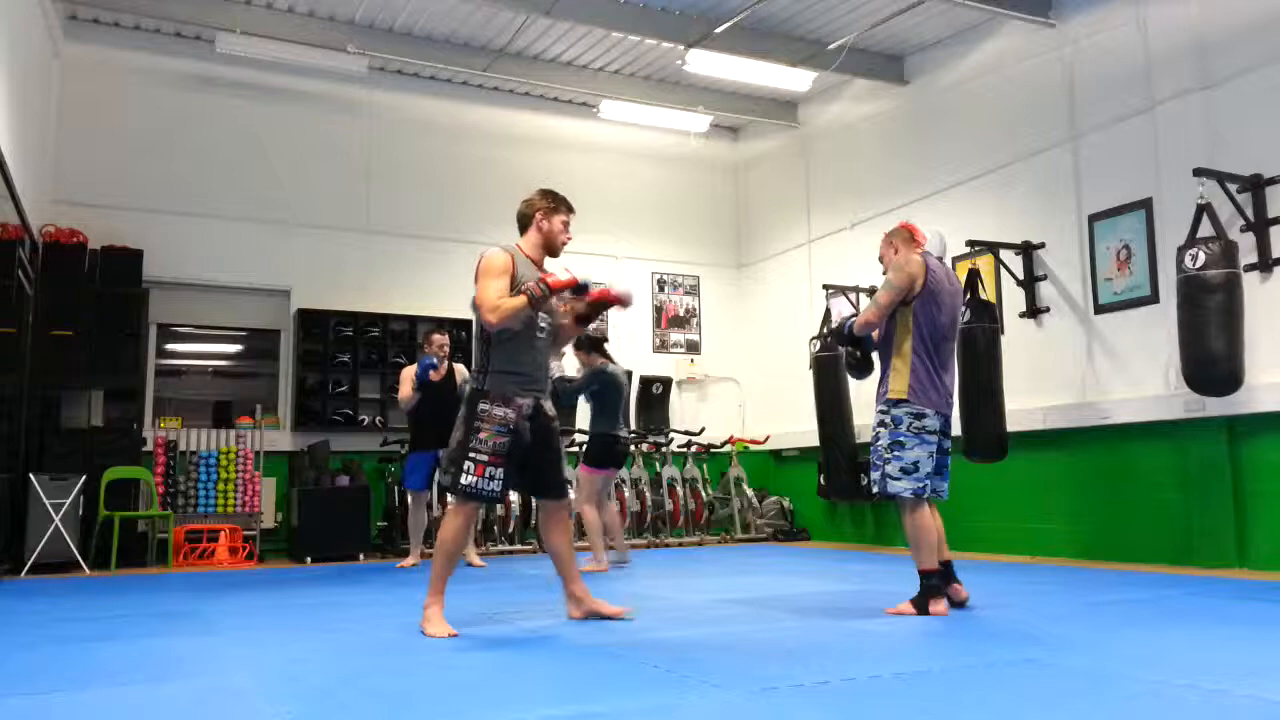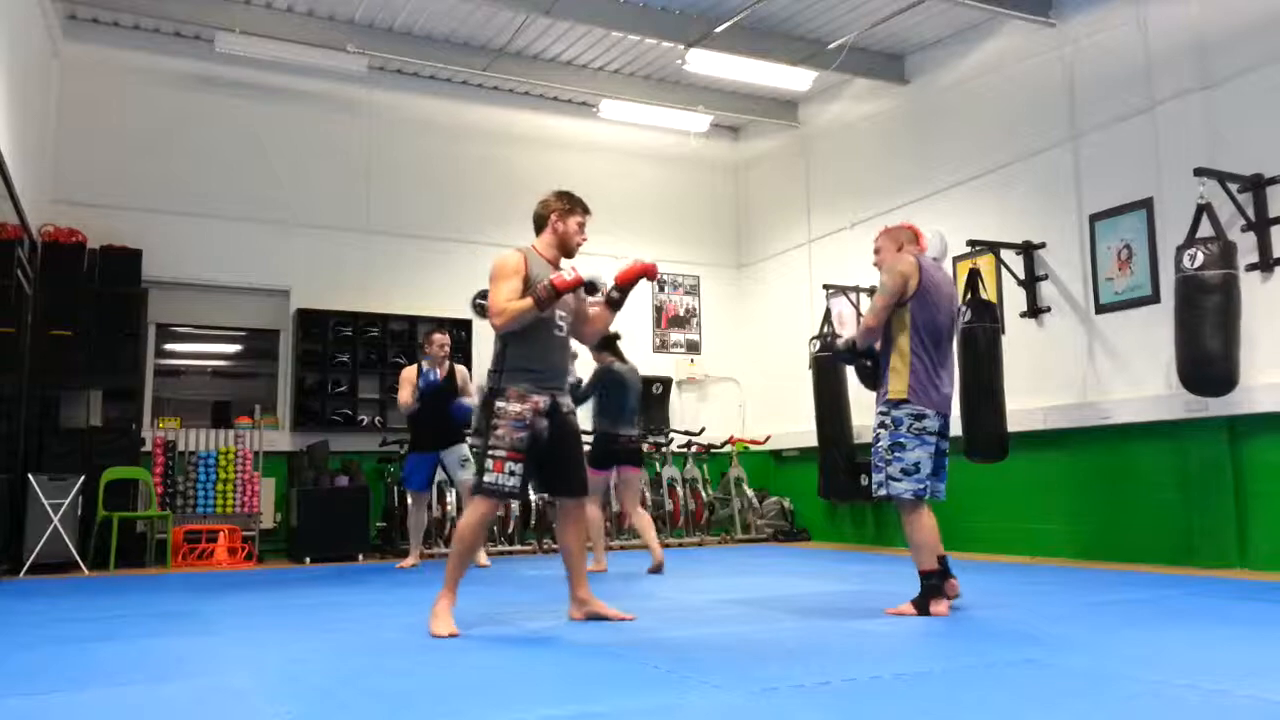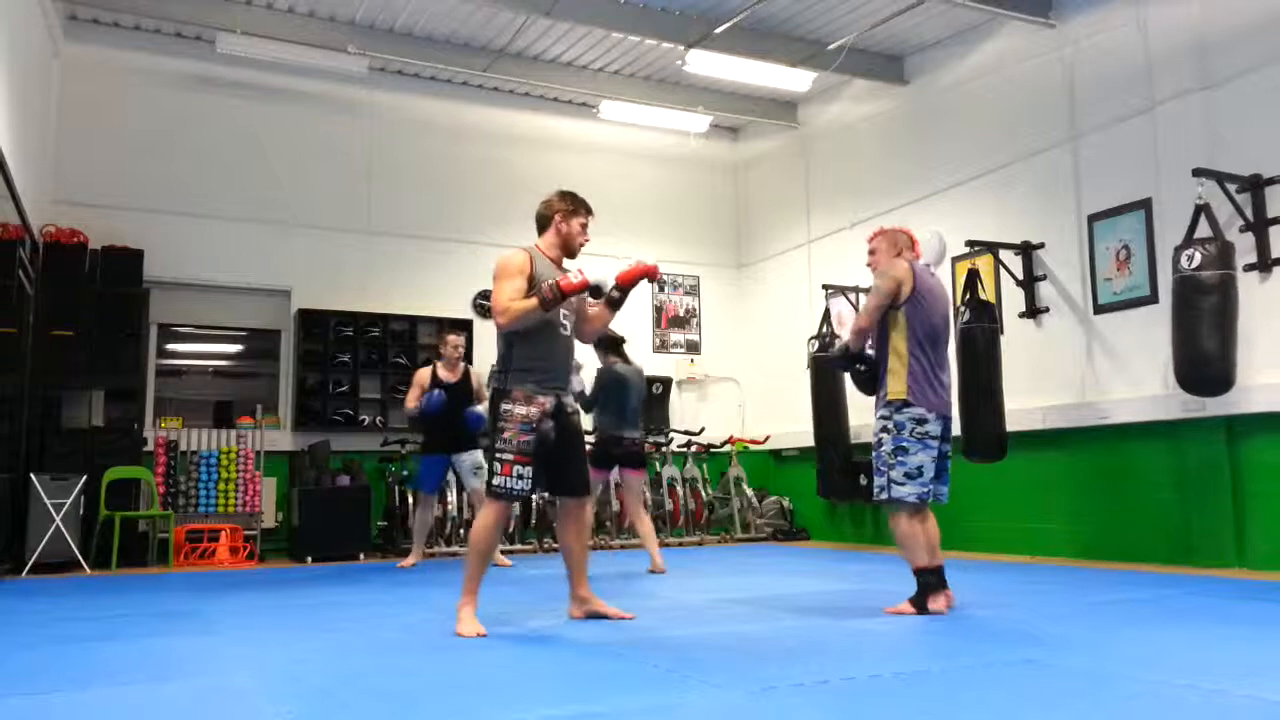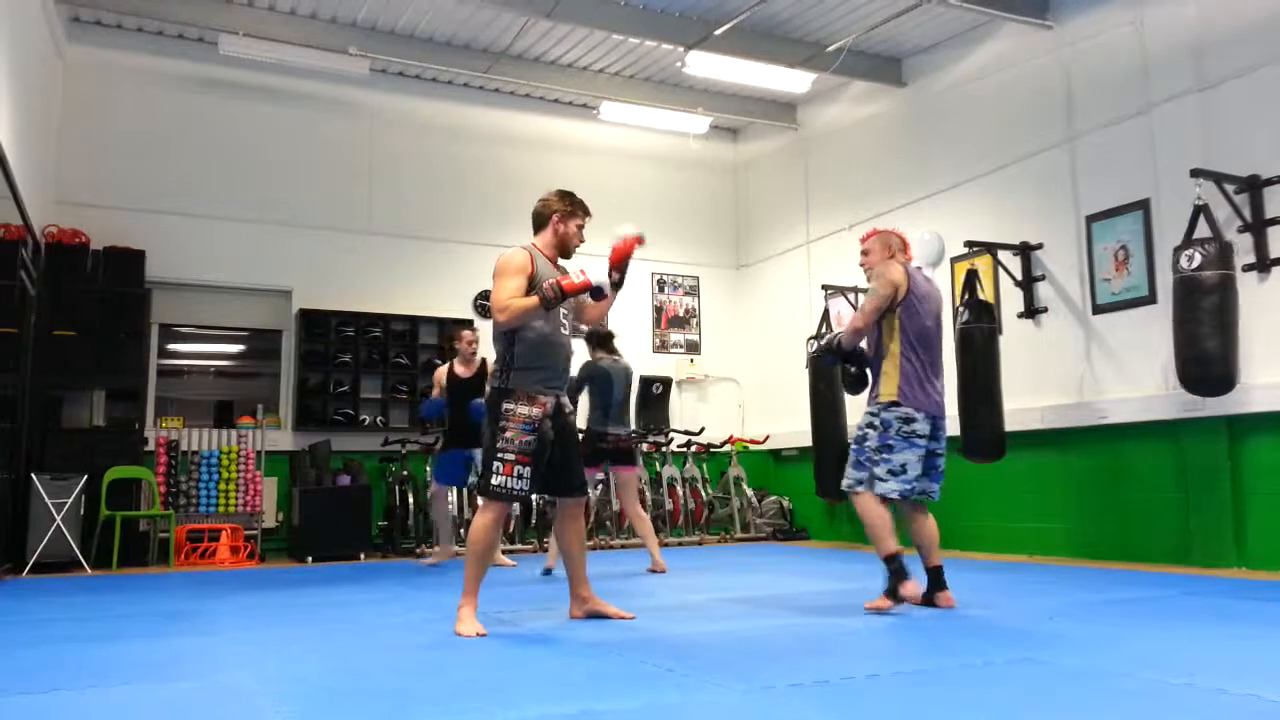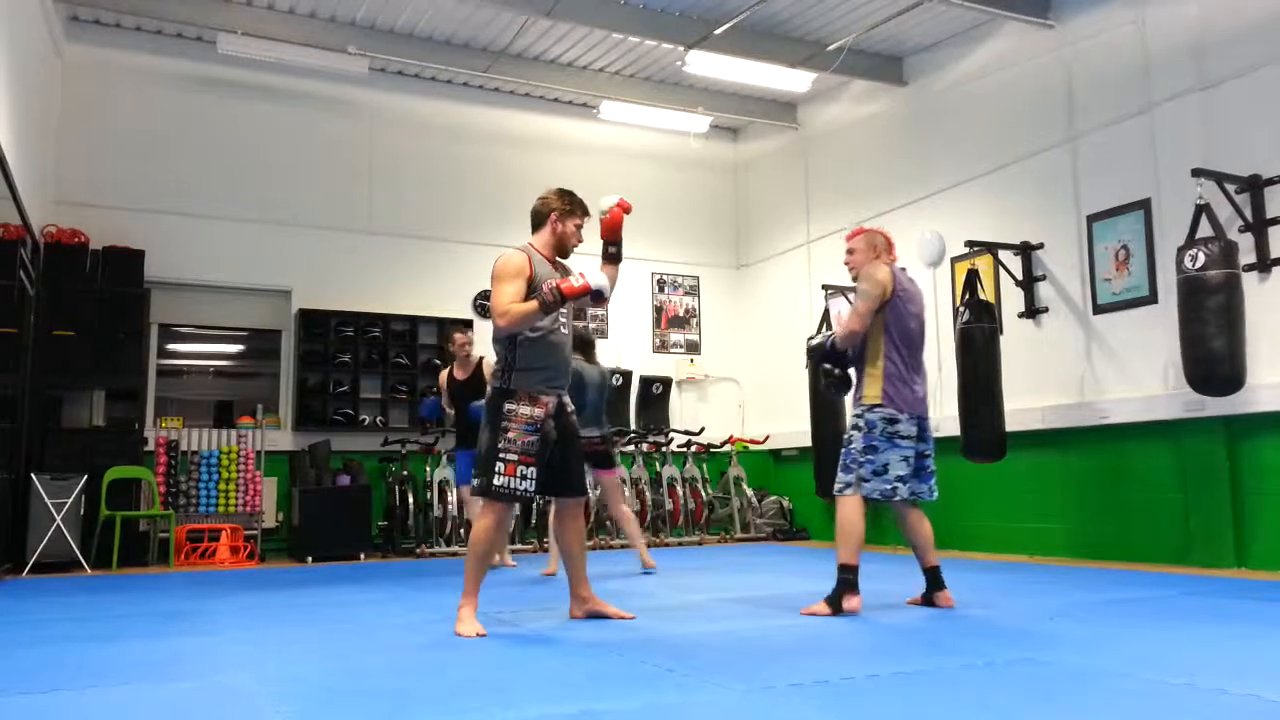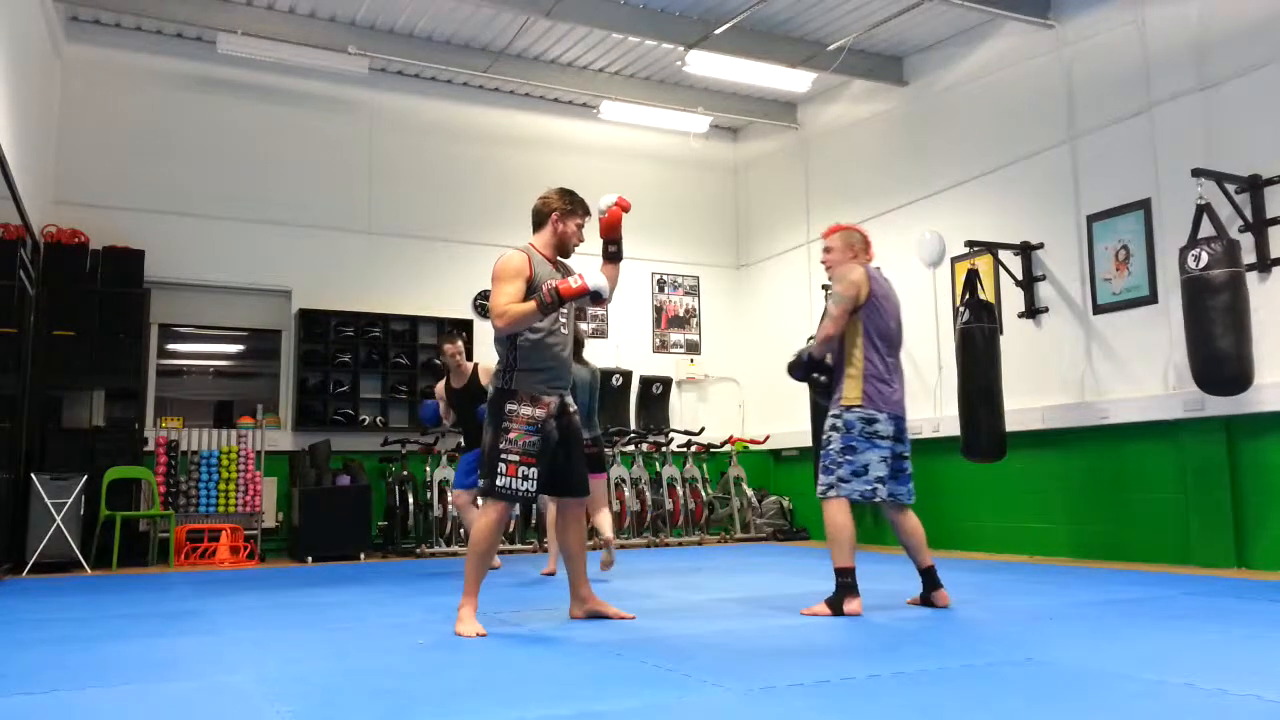
dt=0.2s
person 1, frame 1
left shoulder: (545, 275)
right shoulder: (500, 259)
right elbow: (494, 317)
left wrist: (588, 310)
right wrist: (547, 290)
left hip: (535, 402)
right hip: (495, 399)
left knee: (556, 501)
right knee: (468, 502)
left ankle: (578, 597)
right ankle: (433, 606)
person 1, frame 2
left shoulder: (565, 279)
right shoulder: (515, 261)
left elbow: (587, 333)
right elbow: (501, 318)
left wrist: (620, 290)
right wrist: (551, 291)
left hip: (556, 400)
right hip: (514, 397)
left knee: (572, 500)
right knee: (488, 498)
left ankle: (581, 599)
right ankle: (444, 601)
person 1, frame 3
left shoulder: (568, 275)
right shoulder: (519, 260)
left elbow: (587, 331)
right elbow: (504, 317)
left wrist: (619, 291)
right wrist: (556, 292)
left hip: (559, 400)
right hip: (519, 397)
left knee: (575, 498)
right knee: (500, 500)
left ankle: (581, 597)
right ankle: (467, 605)
person 1, frame 4
left shoulder: (560, 271)
right shoulder: (518, 259)
left elbow: (590, 317)
right elbow: (503, 314)
left wrist: (616, 270)
right wrist: (558, 291)
left hip: (555, 400)
right hip: (518, 398)
left knee: (572, 498)
right knee: (498, 501)
left ankle: (581, 598)
right ankle: (467, 606)
person 1, frame 5
left shoulder: (558, 268)
right shoulder: (516, 260)
left elbow: (599, 296)
right elbow: (503, 319)
left wrist: (612, 244)
right wrist: (559, 294)
left hip: (555, 400)
right hip: (518, 400)
left knee: (572, 499)
right knee: (498, 502)
left ankle: (581, 597)
right ankle: (467, 606)
person 1, frame 6
left shoulder: (561, 269)
right shoulder: (517, 261)
left elbow: (603, 294)
right elbow: (502, 320)
left wrist: (612, 243)
right wrist: (557, 295)
left hip: (559, 401)
right hip: (521, 400)
left knee: (574, 499)
right knee: (500, 502)
left ankle: (582, 598)
right ankle: (467, 606)
person 2, frame 1
left shoulder: (908, 263)
right shoulder: (947, 276)
left elbow: (870, 318)
left wrist: (850, 328)
right wrist: (872, 340)
left hip: (907, 397)
right hip: (935, 399)
left knee: (910, 496)
right knee: (922, 495)
left ankle: (931, 594)
right ankle: (949, 581)
person 2, frame 2
left shoulder: (903, 264)
right shoulder: (942, 276)
left elbow: (871, 324)
left wrist: (856, 347)
right wrist: (875, 350)
left hip: (907, 398)
right hip: (934, 399)
left knee: (909, 497)
right knee: (917, 496)
left ankle: (932, 594)
right ankle: (944, 576)
person 2, frame 3
left shoulder: (896, 270)
right shoulder: (934, 284)
left elbow: (864, 323)
left wrist: (849, 352)
right wrist: (874, 361)
left hip: (906, 401)
right hip: (935, 403)
left knee: (900, 500)
right knee: (915, 500)
left ankle: (929, 591)
right ankle: (937, 585)
person 2, frame 4
left shoulder: (891, 273)
right shoulder: (927, 285)
left elbow: (858, 325)
left wrist: (839, 345)
right wrist: (862, 357)
left hip: (897, 402)
right hip: (928, 404)
left knee: (863, 487)
right knee: (912, 499)
left ankle: (899, 578)
right ankle: (937, 587)
person 2, frame 5
left shoulder: (877, 273)
right shoulder: (909, 285)
left elbow: (854, 328)
left wrist: (831, 346)
right wrist: (847, 360)
left hip: (881, 402)
right hip: (912, 405)
left knee: (849, 490)
right knee: (905, 500)
left ankle: (846, 591)
right ankle: (936, 588)
person 2, frame 6
left shoulder: (851, 275)
right shoulder: (882, 286)
left elbow: (831, 331)
left wrist: (810, 358)
right wrist: (828, 367)
left hip: (859, 403)
right hip: (889, 404)
left knee: (834, 493)
right knee: (893, 501)
left ankle: (846, 593)
right ankle: (933, 587)
person 3, frame 1
left shoulder: (600, 373)
right shoulder: (617, 370)
left elbow: (567, 393)
right wrist: (585, 371)
left hip: (603, 441)
right hip: (619, 441)
left knee: (586, 502)
right knee: (601, 500)
left ankle: (599, 560)
right ankle: (622, 549)
person 3, frame 2
left shoulder: (606, 371)
right shoulder: (632, 371)
left elbow: (577, 398)
left hip: (608, 440)
right hip: (632, 441)
left knee: (592, 500)
right knee: (633, 505)
left ankle: (599, 560)
right ankle: (656, 553)
person 3, frame 3
left shoulder: (607, 373)
right shoulder: (638, 373)
left elbow: (588, 405)
left wrist: (575, 379)
left hip: (610, 442)
right hip: (635, 444)
right knee: (637, 510)
right ankle: (657, 561)
person 3, frame 4
left shoulder: (592, 367)
right shoulder: (626, 368)
left elbow: (570, 397)
left hip: (597, 438)
right hip: (623, 440)
right knee: (633, 506)
left ankle: (553, 559)
right ankle: (657, 560)
person 3, frame 5
left shoulder: (568, 369)
right shoulder: (603, 373)
right hip: (601, 442)
right knee: (618, 505)
left ankle: (552, 563)
right ankle: (645, 556)
person 3, frame 6
right shoulder: (594, 372)
right hip: (592, 443)
left knee: (554, 502)
right knee: (599, 507)
left ankle: (552, 562)
right ankle: (607, 535)
person 4, frame 1
left shoulder: (459, 370)
right shoulder: (410, 372)
right elbow: (403, 404)
right wrist: (419, 385)
left hip: (451, 442)
right hip: (422, 444)
right knee: (417, 498)
left ankle: (470, 551)
right ankle: (415, 553)
person 4, frame 2
left shoulder: (460, 371)
right shoulder: (410, 373)
left elbow: (472, 399)
right elbow: (403, 408)
left wrist: (468, 406)
right wrist: (420, 395)
left hip: (453, 442)
right hip: (422, 445)
left knee: (469, 488)
right knee: (418, 498)
left ankle: (478, 550)
right ankle: (414, 554)
person 4, frame 3
left shoulder: (473, 375)
right shoulder: (424, 374)
left elbow: (485, 401)
right elbow: (409, 407)
left wrist: (480, 413)
right wrist: (422, 407)
left hip: (466, 446)
right hip: (435, 447)
left knee: (481, 496)
right knee: (425, 499)
left ankle: (493, 552)
right ankle: (416, 552)
person 4, frame 4
left shoulder: (489, 368)
right shoulder: (443, 372)
right elbow: (435, 402)
left hip: (484, 440)
right hip: (455, 441)
right knee: (437, 492)
left ankle: (495, 552)
right ankle: (446, 547)
person 4, frame 5
left shoulder: (489, 367)
right shoulder: (445, 376)
right wrist: (440, 411)
right hip: (466, 443)
right knee: (467, 495)
left ankle: (503, 551)
person 4, frame 6
left shoulder: (486, 372)
right shoulder: (442, 388)
right elbow: (447, 422)
right wrist: (440, 419)
right hip: (472, 447)
right knee: (460, 501)
